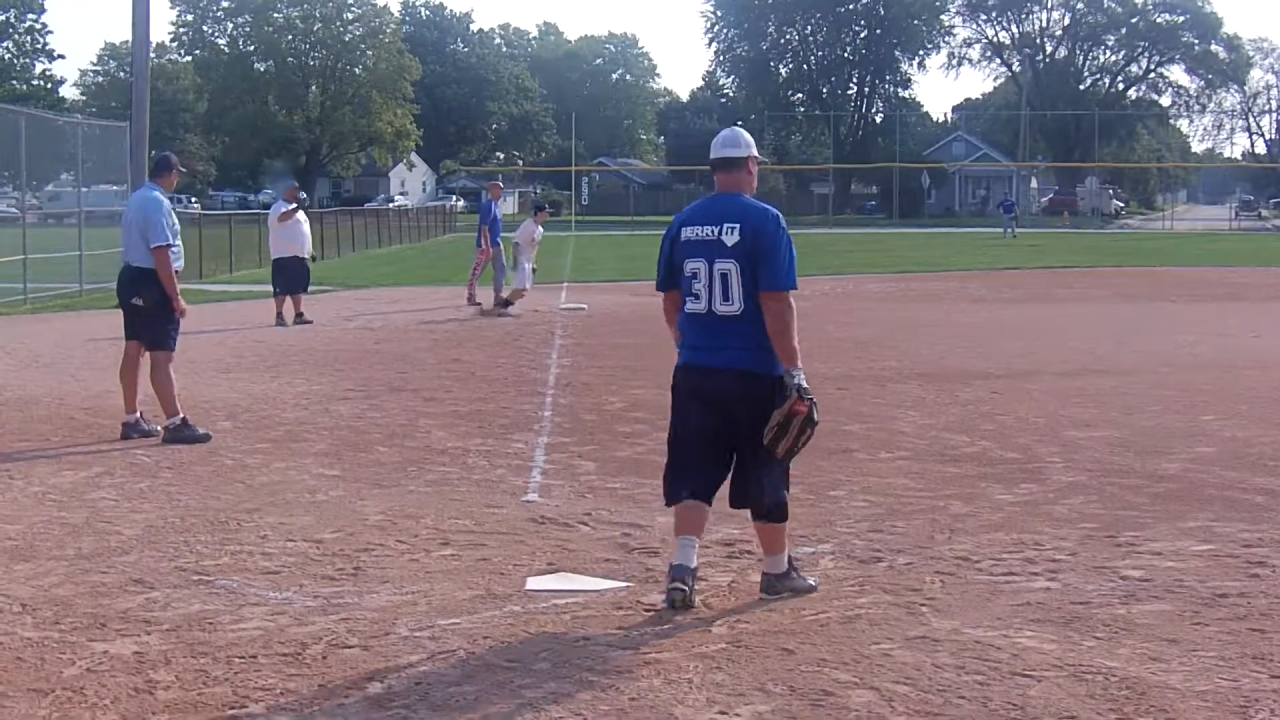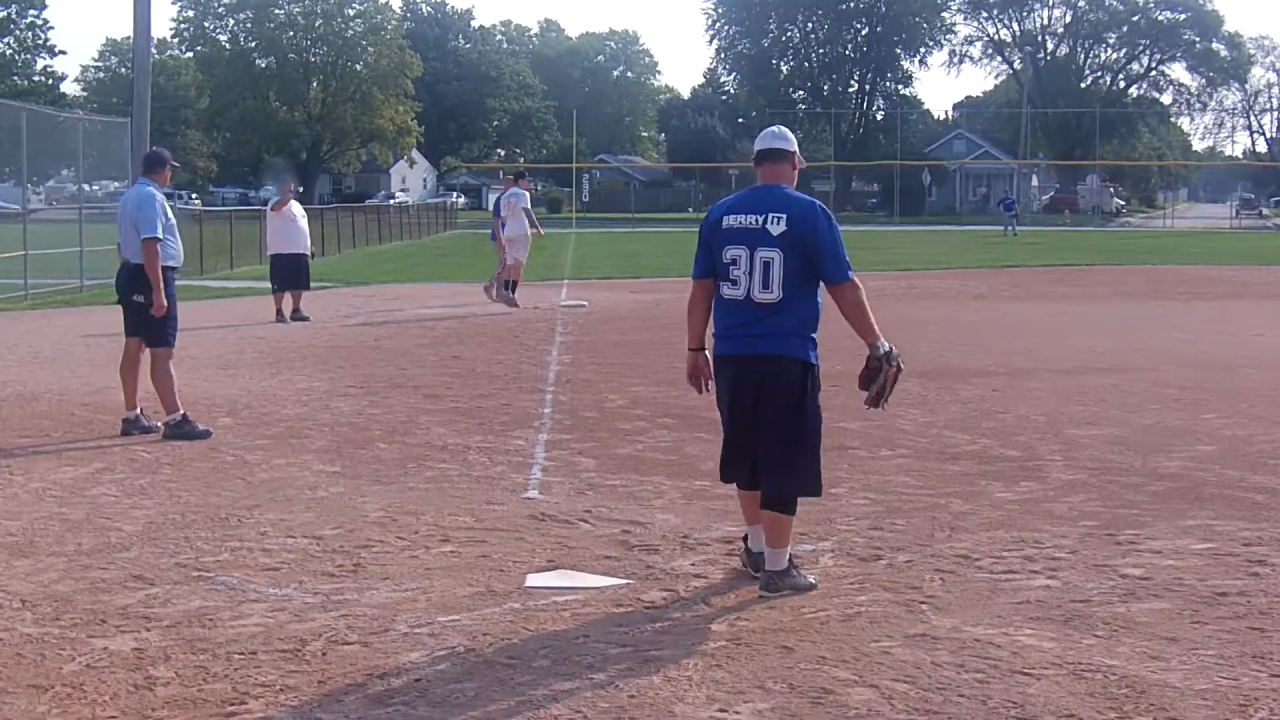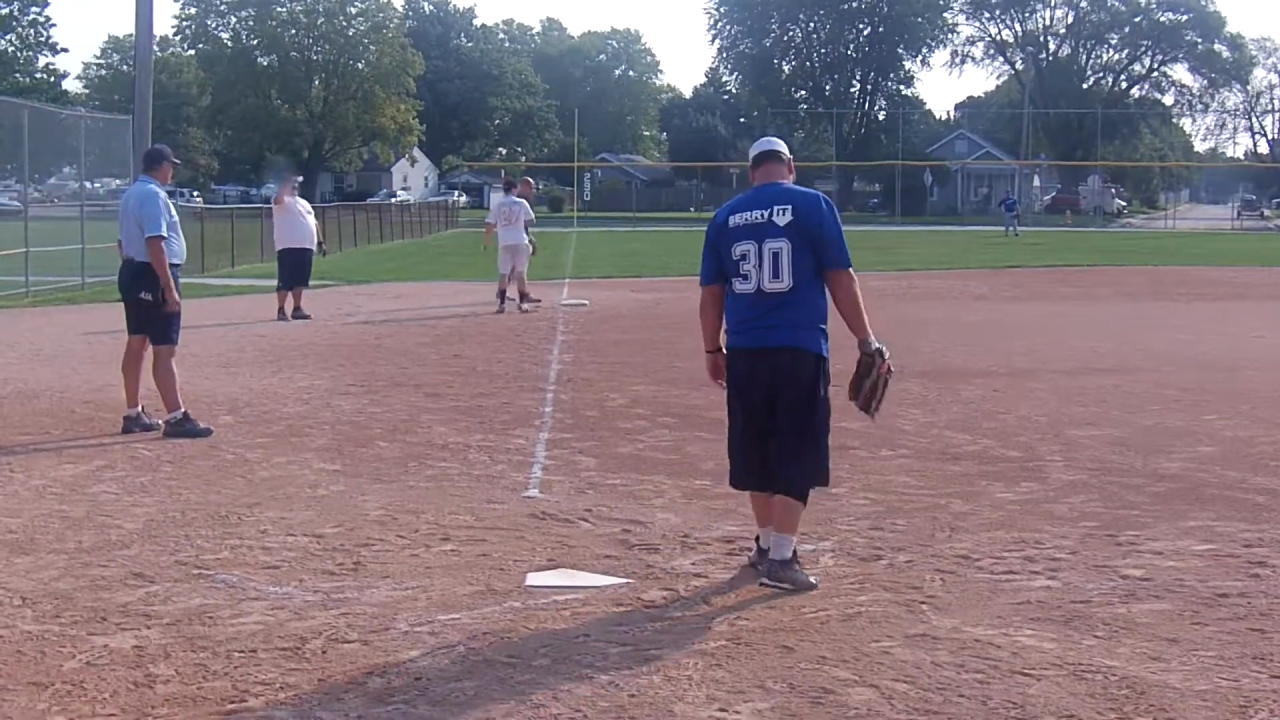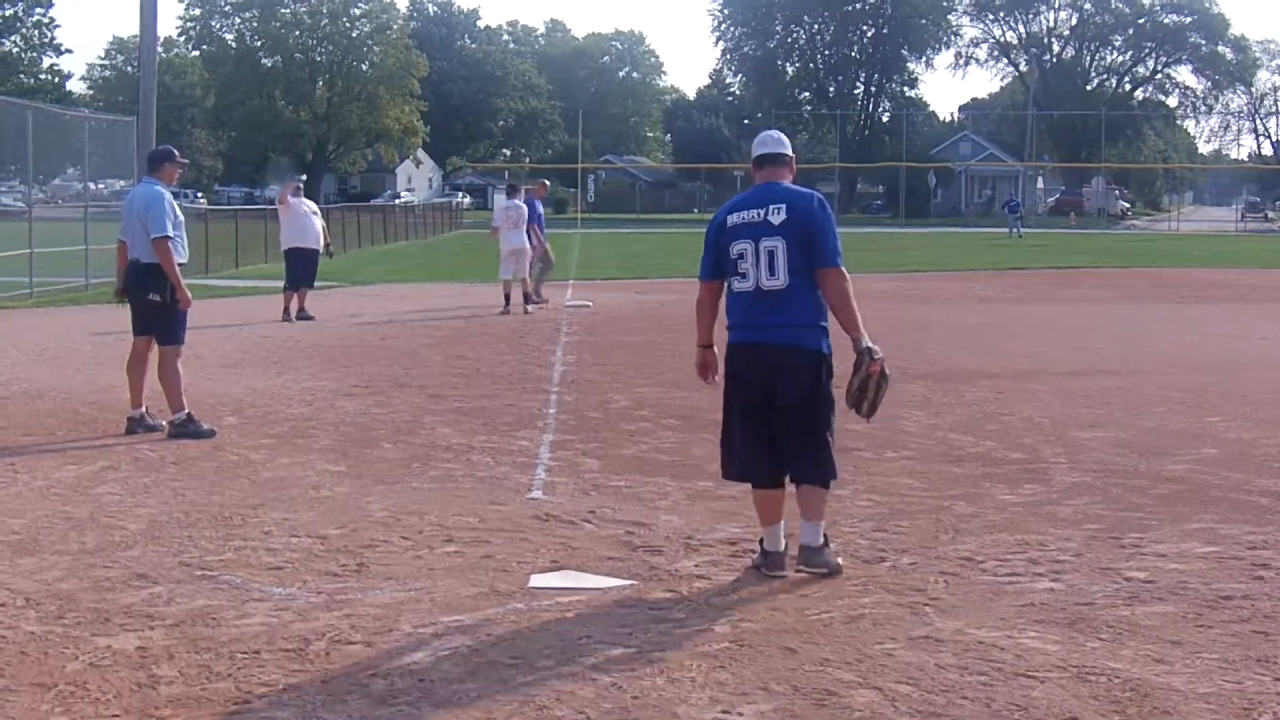
dt=0.4s
person 1, frame 1
left shoulder: (681, 224)
right shoulder: (765, 220)
left elbow: (671, 302)
right elbow: (777, 305)
right wrist: (794, 373)
left hip: (695, 371)
right hip: (755, 371)
left knee: (694, 473)
right knee: (766, 474)
left ankle: (682, 567)
right ankle: (778, 571)
person 1, frame 2
left shoulder: (720, 214)
right shoulder: (810, 213)
left elbow: (702, 289)
right elbow: (845, 289)
left wrist: (696, 349)
right wrist: (878, 344)
left hip: (733, 356)
right hip: (788, 358)
left knee: (745, 454)
right knee: (784, 461)
left ankle: (756, 548)
right ankle: (777, 567)
person 1, frame 3
left shoulder: (725, 216)
right shoulder: (813, 205)
left elbow: (711, 293)
right elbow: (840, 280)
left wrist: (713, 349)
right wrist: (866, 340)
left hip: (745, 352)
right hip: (800, 350)
left knee: (755, 452)
right knee: (796, 455)
left ankle: (767, 547)
right ankle: (780, 558)
person 1, frame 4
left shoulder: (726, 215)
right shoulder: (809, 204)
left elbow: (708, 290)
right elbow: (832, 277)
left wrist: (704, 346)
right wrist: (859, 339)
left hip: (745, 349)
right hip: (802, 347)
left knee: (761, 452)
right knee: (811, 447)
left ankle: (772, 549)
right ankle: (813, 543)
person 2, frame 1
left shoulder: (135, 199)
right shoulder: (158, 203)
right elbow: (161, 255)
right wrist: (176, 296)
left hip: (130, 280)
right hip: (150, 284)
left knee: (133, 352)
right knee: (162, 356)
left ankle: (132, 420)
right ankle: (175, 424)
person 2, frame 2
left shoulder: (129, 196)
right shoulder: (151, 198)
right elbow: (150, 248)
right wrist: (158, 292)
left hip: (129, 276)
right hip: (149, 280)
left knee: (133, 347)
right knee: (162, 352)
left ankle: (132, 417)
right ankle: (175, 420)
person 2, frame 3
left shoulder: (130, 194)
right shoulder: (154, 195)
left elbow: (123, 242)
right elbow: (155, 246)
right wrist: (169, 288)
left hip: (131, 274)
right hip: (154, 277)
left knee: (136, 345)
right knee: (165, 350)
left ankle: (134, 414)
right ankle: (176, 418)
person 2, frame 4
left shoulder: (134, 196)
right shoulder: (159, 196)
left elbow: (123, 244)
right elbow: (161, 246)
left wrist: (122, 281)
right wrist: (180, 287)
left hip: (137, 275)
right hip: (159, 278)
left knee: (141, 346)
right knee: (171, 351)
left ankle: (137, 415)
right ankle: (181, 419)
